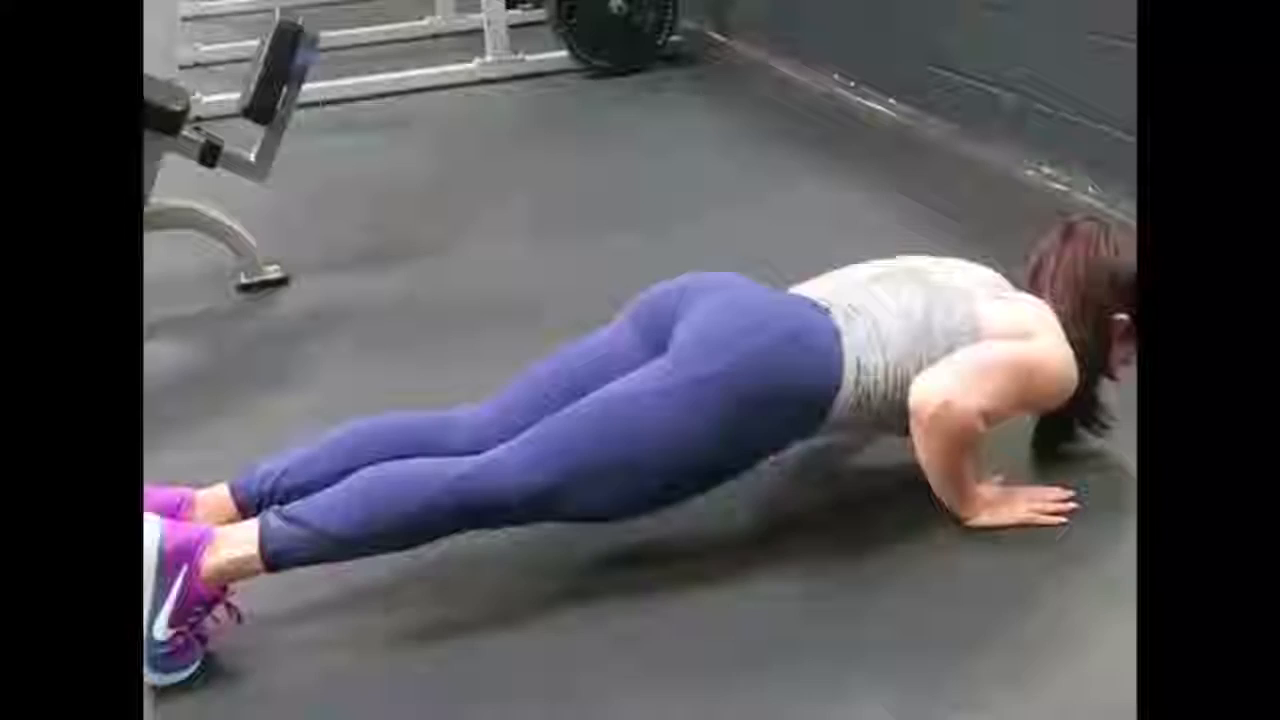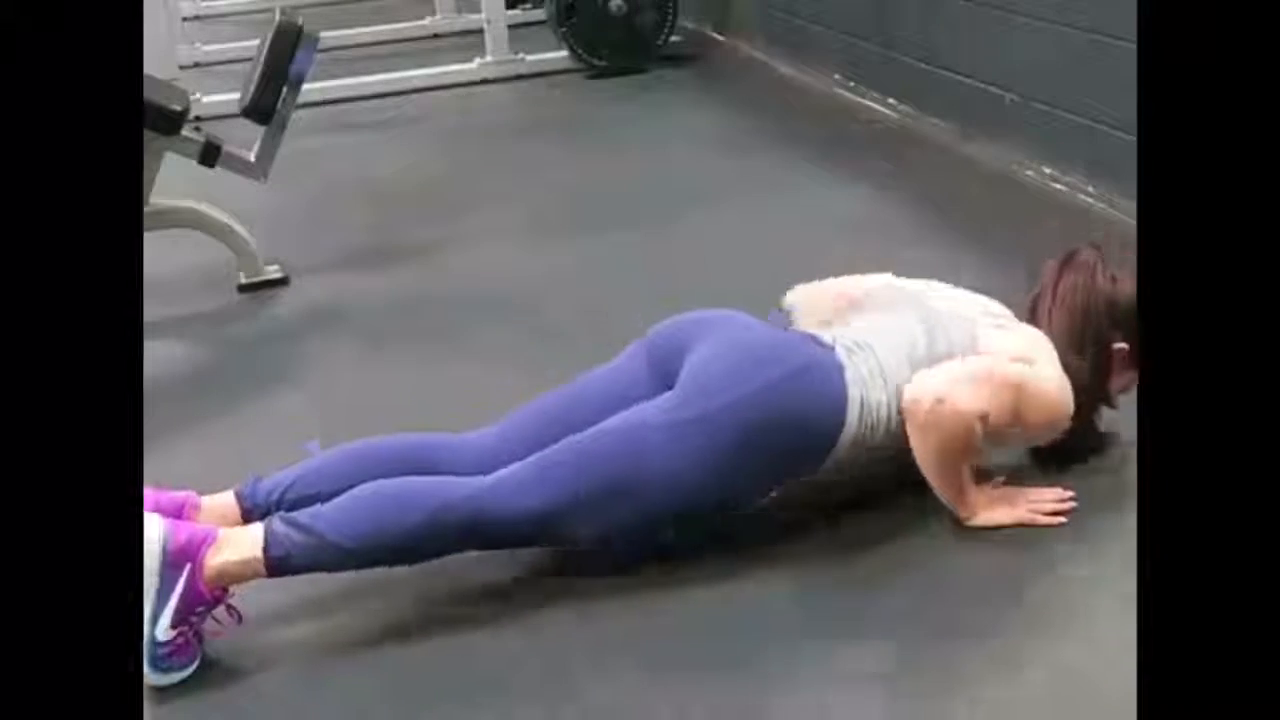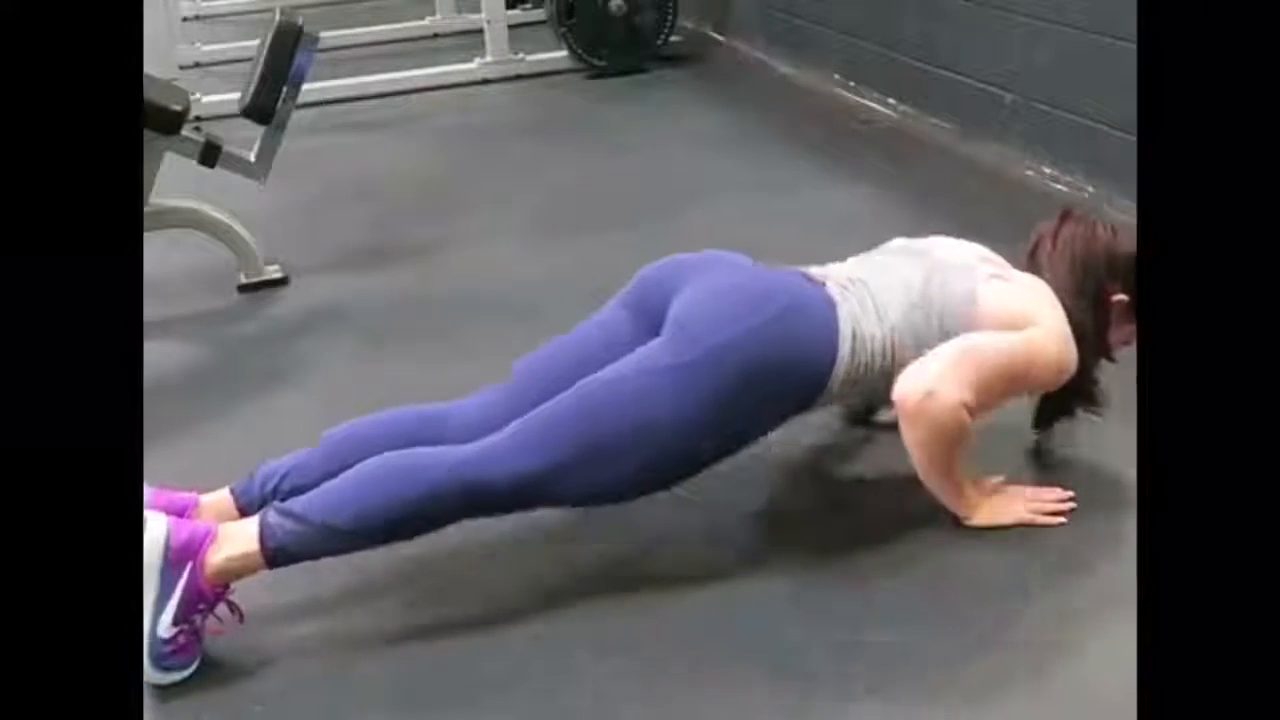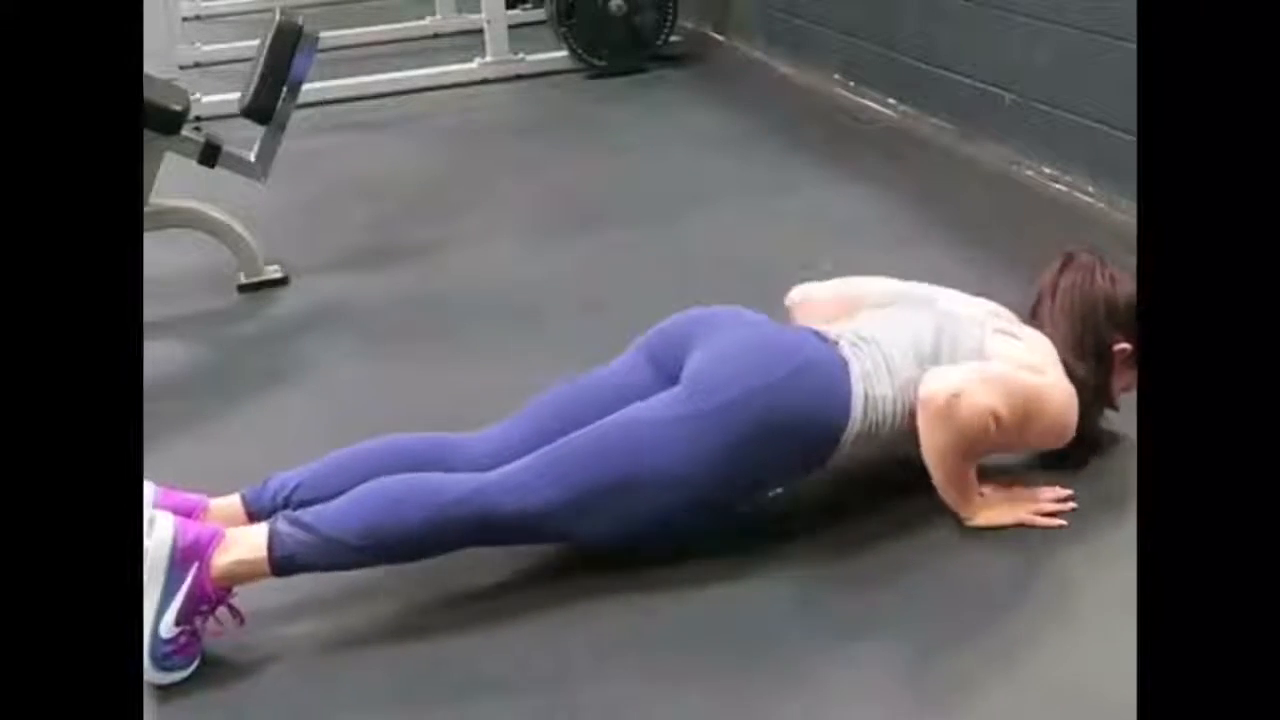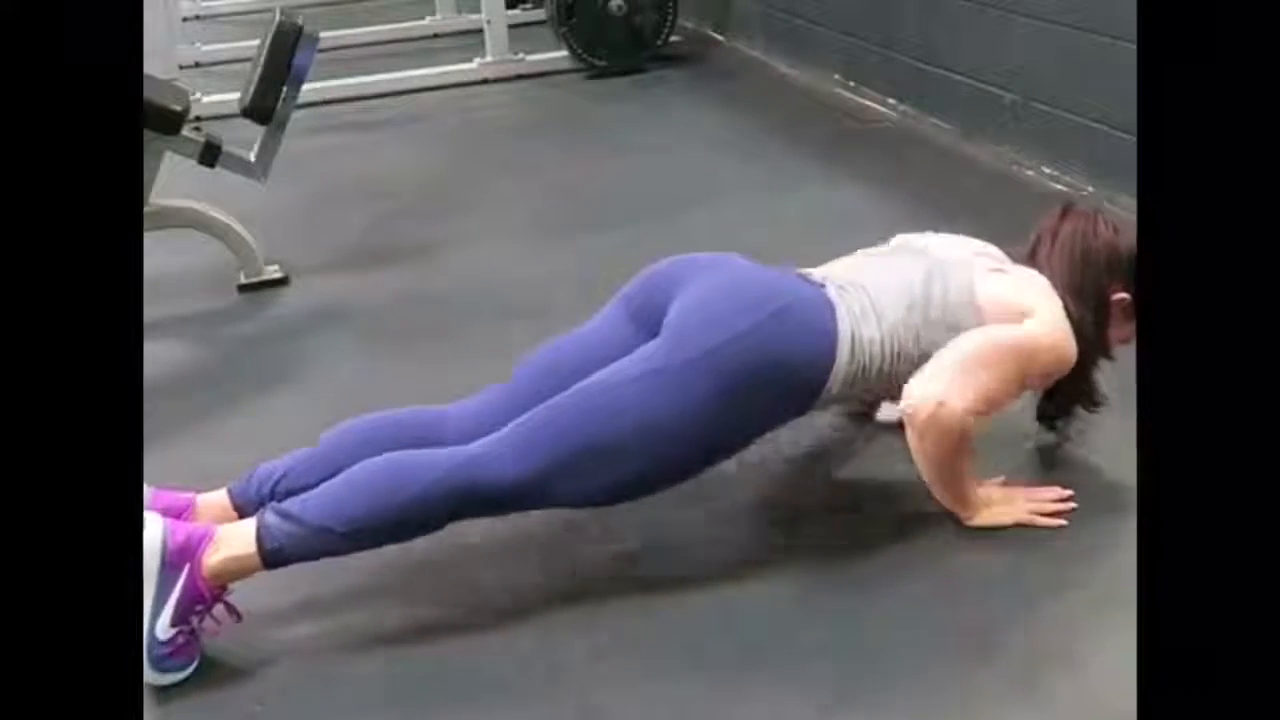
dt=0.7s
person 1, frame 1
left shoulder: (968, 276)
right shoulder: (1054, 356)
right elbow: (942, 402)
right wrist: (968, 502)
left hip: (715, 300)
right hip: (765, 370)
left knee: (467, 436)
right knee: (501, 485)
left ankle: (188, 509)
right ankle: (203, 560)
person 1, frame 2
left shoulder: (961, 298)
right shoulder: (1051, 386)
left elbow: (804, 298)
right elbow: (937, 403)
right wrist: (968, 504)
left hip: (713, 334)
right hip: (768, 405)
left knee: (470, 457)
right knee: (501, 506)
left ankle: (192, 510)
right ankle: (208, 557)
person 1, frame 3
left shoulder: (971, 262)
right shoulder: (1053, 344)
right elbow: (927, 398)
right wrist: (964, 500)
left hip: (706, 280)
right hip: (757, 348)
left knee: (465, 429)
right knee: (498, 473)
left ankle: (191, 510)
right ankle: (205, 558)
person 1, frame 4
left shoulder: (975, 304)
right shoulder: (1056, 395)
left elbow: (810, 297)
right elbow: (949, 402)
right wrist: (969, 504)
left hip: (716, 330)
right hip: (772, 401)
left knee: (477, 456)
right knee: (507, 501)
left ankle: (201, 512)
right ankle: (212, 559)
person 1, frame 5
left shoulder: (973, 258)
right shoulder: (1051, 333)
right elbow: (935, 406)
right wrist: (965, 501)
left hip: (706, 282)
right hip: (754, 352)
left knee: (464, 431)
right knee: (497, 473)
left ankle: (188, 508)
right ankle: (201, 556)
